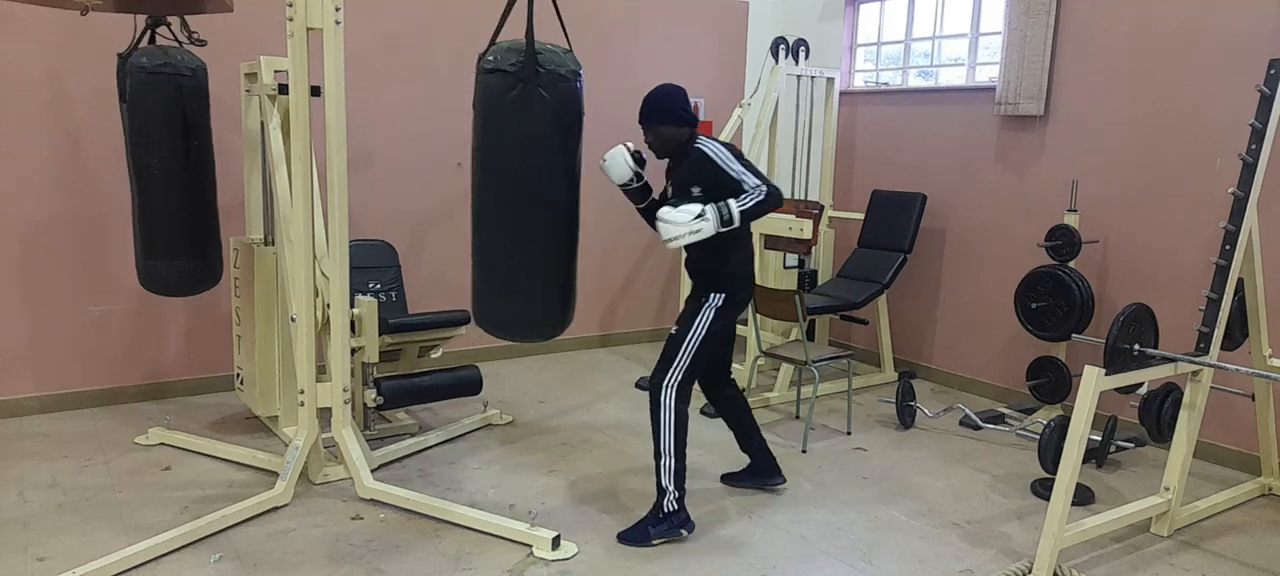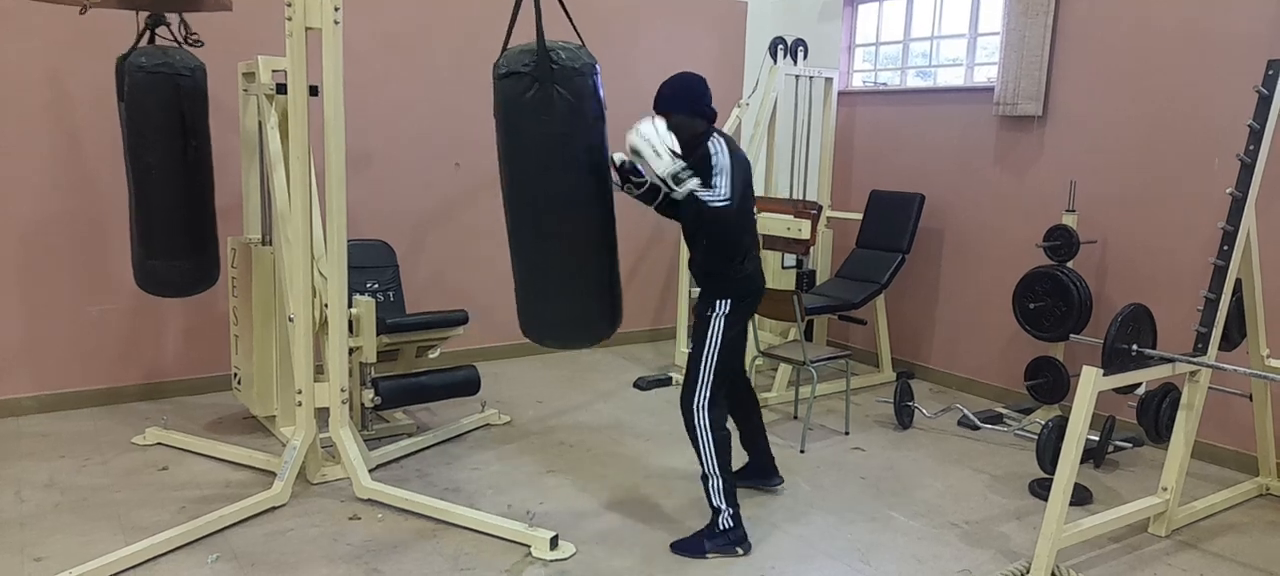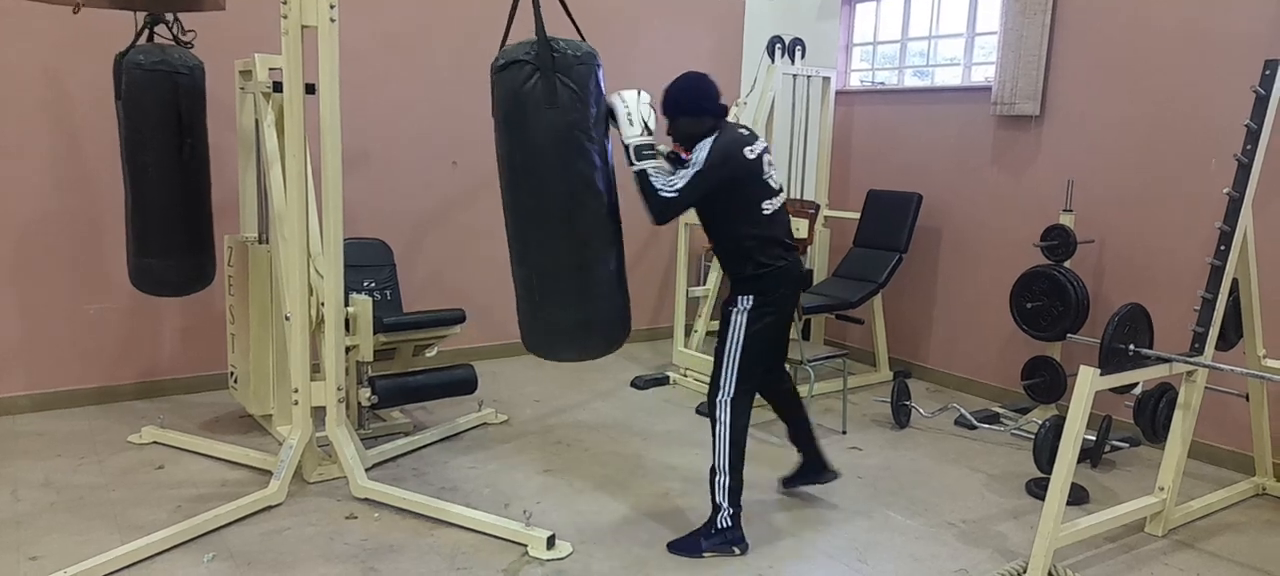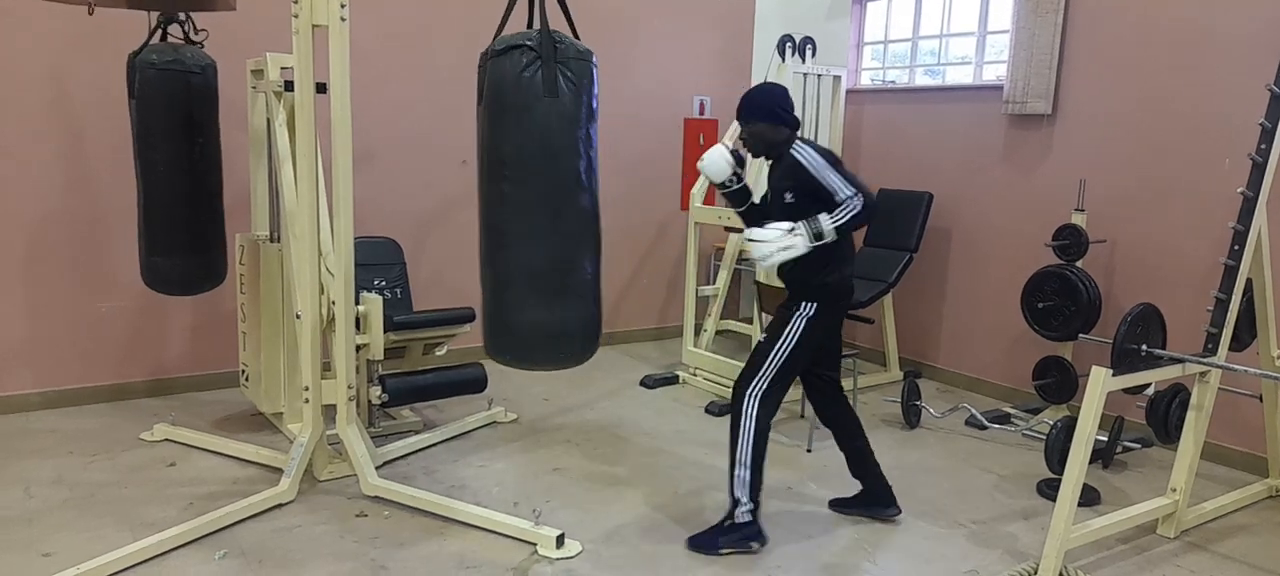
dt=0.3s
person 1, frame 1
left shoulder: (712, 155)
right shoulder: (678, 166)
left elbow: (768, 195)
right elbow: (666, 225)
left wrist: (710, 217)
right wrist: (635, 186)
left hip: (723, 287)
right hip: (714, 284)
left knee: (668, 386)
right knee: (714, 376)
left ankle: (672, 510)
right ankle: (764, 466)
person 1, frame 2
left shoulder: (719, 150)
right shoulder: (693, 152)
left elbow: (725, 213)
right elbow: (679, 209)
left wrist: (672, 173)
right wrist: (634, 179)
left hip: (729, 289)
right hip: (727, 283)
left knee: (701, 400)
right knee: (730, 375)
left ankle: (727, 527)
right ankle: (761, 465)
person 1, frame 3
left shoulder: (714, 149)
right shoulder: (743, 138)
left elbow: (663, 207)
left wrist: (639, 144)
right wrist: (661, 158)
left hip: (757, 287)
right hip: (782, 274)
left knee: (729, 399)
right knee: (769, 374)
left ankle: (725, 528)
right ankle: (812, 460)
person 1, frame 4
left shoulder: (805, 158)
right shoulder: (784, 163)
left elbow: (861, 205)
right elbow: (766, 224)
left wrist: (805, 235)
right wrist: (732, 183)
left hip: (817, 295)
right hip: (817, 293)
left knee: (752, 395)
right knee: (824, 390)
left ankle: (743, 521)
right ankle: (877, 493)
